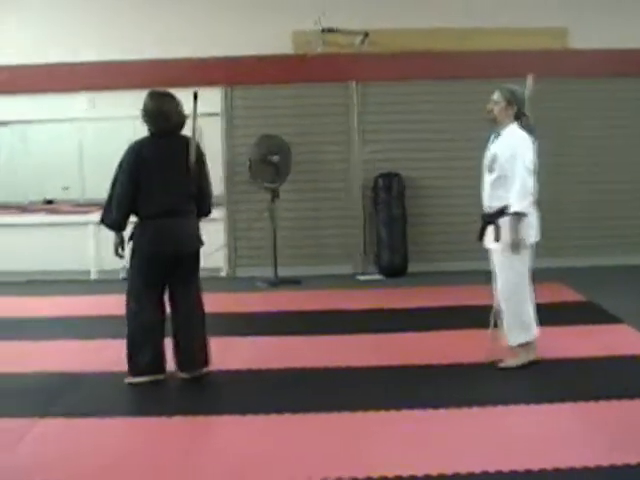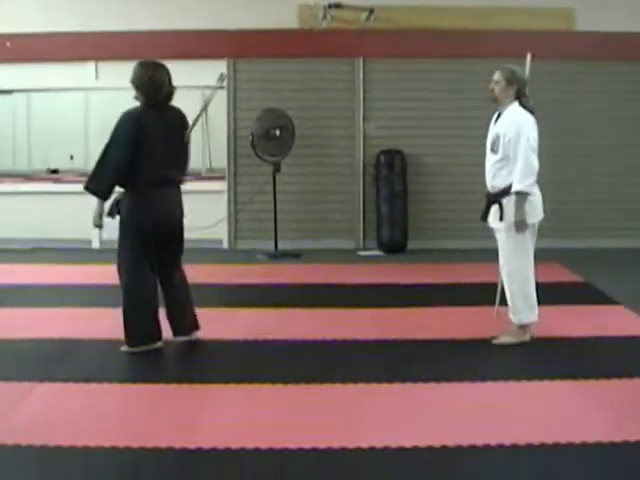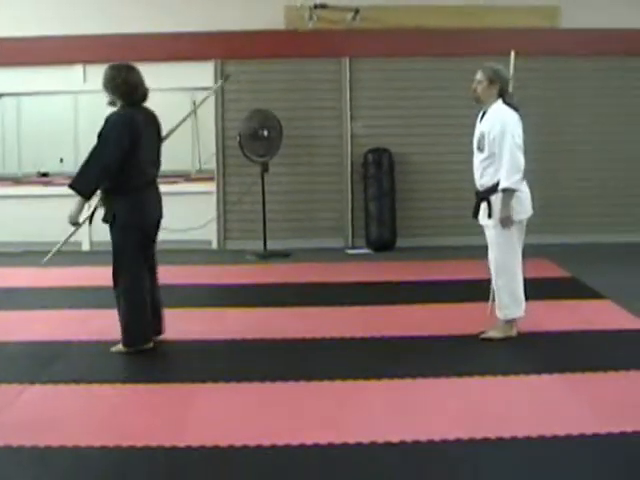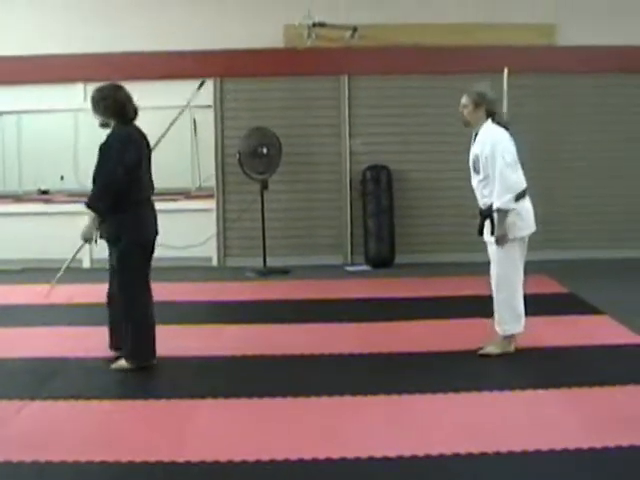
dt=0.2s
person 1, frame 1
left shoulder: (138, 151)
right shoulder: (191, 148)
left elbow: (122, 195)
right elbow: (203, 193)
left wrist: (117, 232)
left hip: (151, 235)
right hip: (185, 233)
left knee: (143, 302)
right knee: (187, 300)
left ankle: (147, 366)
right ankle: (192, 363)
person 1, frame 2
left shoulder: (133, 120)
right shoulder: (178, 118)
left elbow: (114, 162)
left wrist: (100, 201)
left hip: (141, 204)
right hip: (171, 202)
left knee: (137, 271)
right knee: (171, 266)
left ankle: (144, 336)
right ankle: (185, 326)
person 1, frame 3
left shoulder: (119, 121)
right shoulder: (149, 118)
left elbow: (102, 162)
left wrist: (80, 202)
left hip: (129, 205)
right hip: (149, 201)
left knee: (129, 271)
right knee: (144, 266)
left ankle: (138, 337)
right ankle: (151, 327)
person 1, frame 4
left shoulder: (120, 138)
right shoulder: (131, 134)
left elbow: (111, 182)
left wrist: (94, 220)
right wrist: (104, 219)
left hip: (129, 223)
right hip: (138, 219)
left knee: (130, 288)
right knee: (123, 285)
left ankle: (139, 354)
right ankle: (123, 345)
person 2, frame 1
left shoulder: (517, 140)
right shoulder: (500, 138)
left elbow: (522, 187)
left wrist: (515, 228)
left hip: (511, 223)
right hip: (502, 221)
left knee: (511, 286)
right knee: (517, 284)
left ankle: (524, 347)
right ankle: (526, 342)
person 2, frame 2
left shoulder: (520, 120)
right shoulder: (500, 118)
left elbow: (526, 166)
left wrist: (519, 208)
left hip: (516, 203)
right hip: (504, 201)
left knee: (516, 266)
right knee: (514, 265)
left ankle: (522, 328)
right ankle: (523, 322)
person 2, frame 3
left shoulder: (504, 118)
right shoulder: (486, 116)
left elbow: (512, 164)
left wrist: (506, 204)
left hip: (505, 199)
right hip: (494, 198)
left knee: (504, 261)
right knee: (502, 261)
left ankle: (508, 323)
right ankle: (509, 317)
person 2, frame 4
left shoulder: (494, 137)
right shoulder: (482, 136)
left elbow: (505, 183)
left wrist: (501, 223)
left hip: (509, 216)
right hip: (499, 215)
left knee: (505, 277)
right knee: (505, 277)
left ankle: (507, 338)
right ankle: (508, 334)
